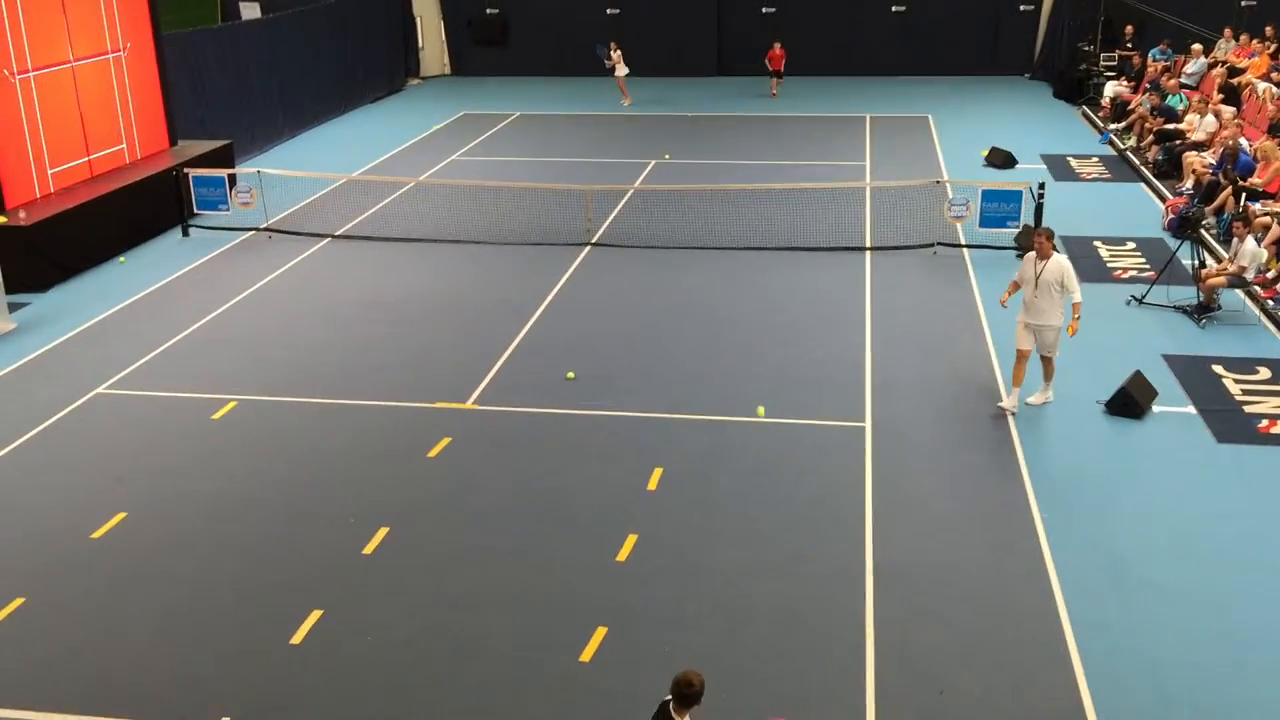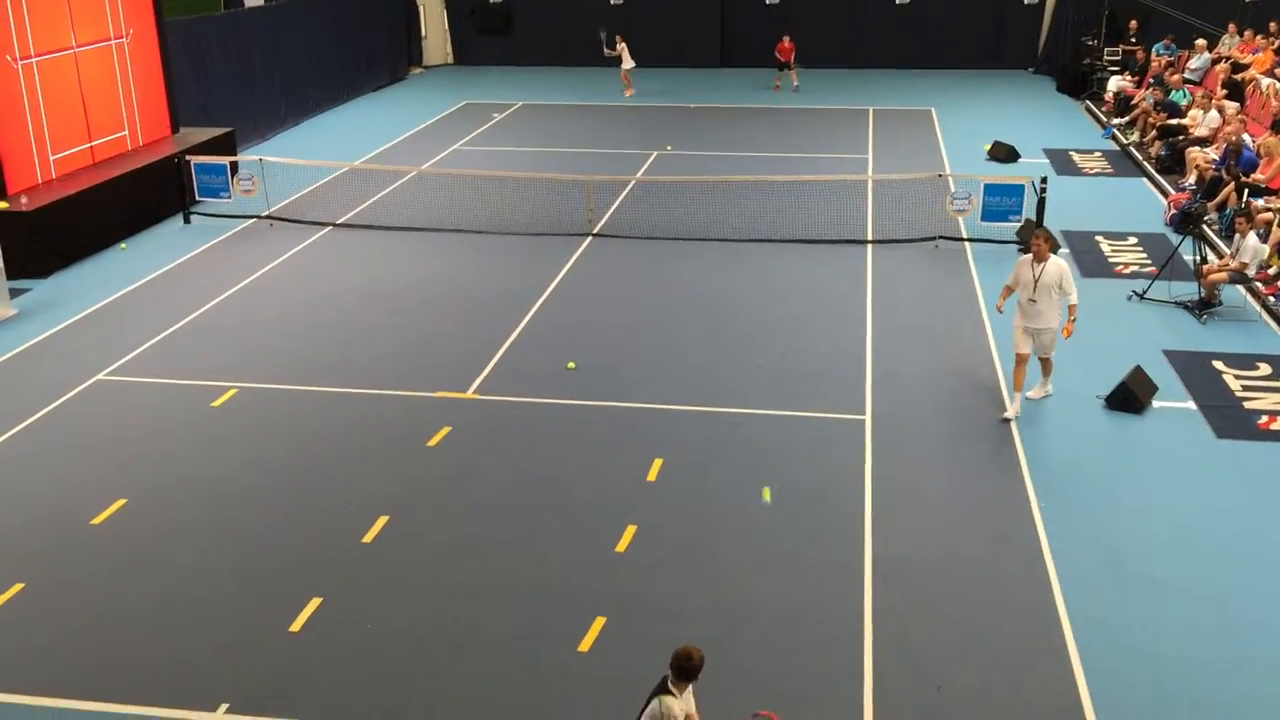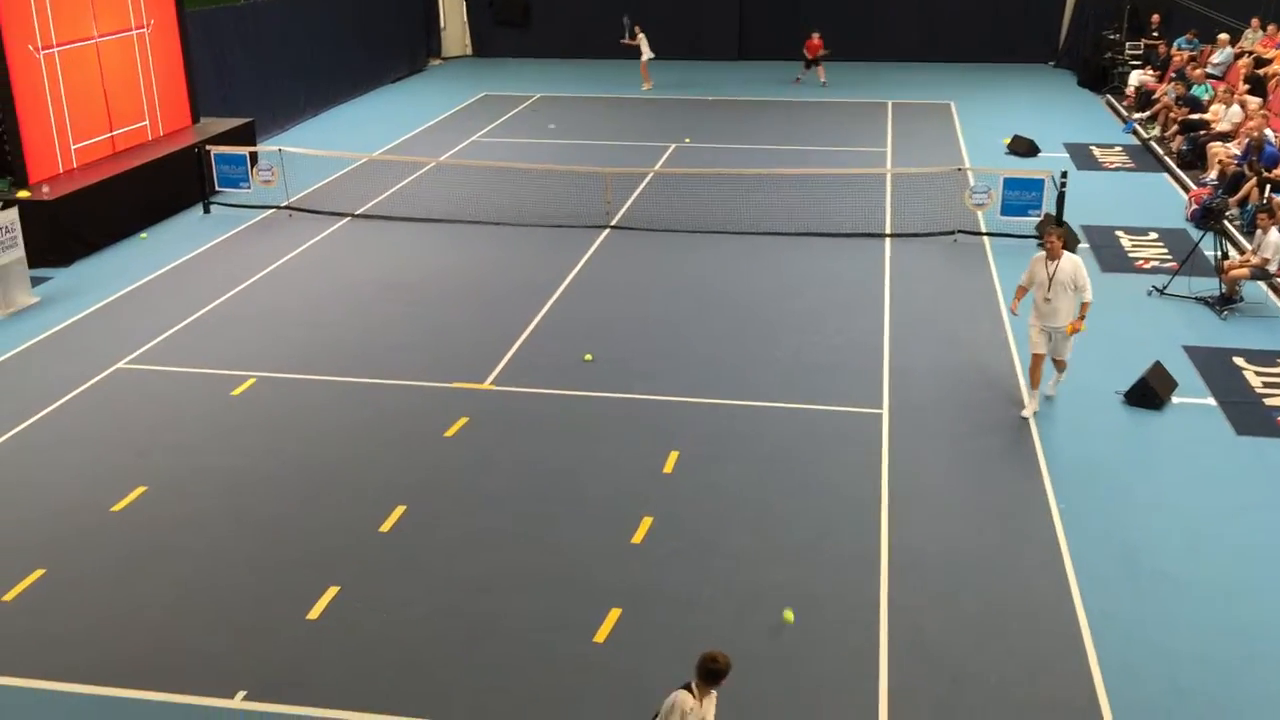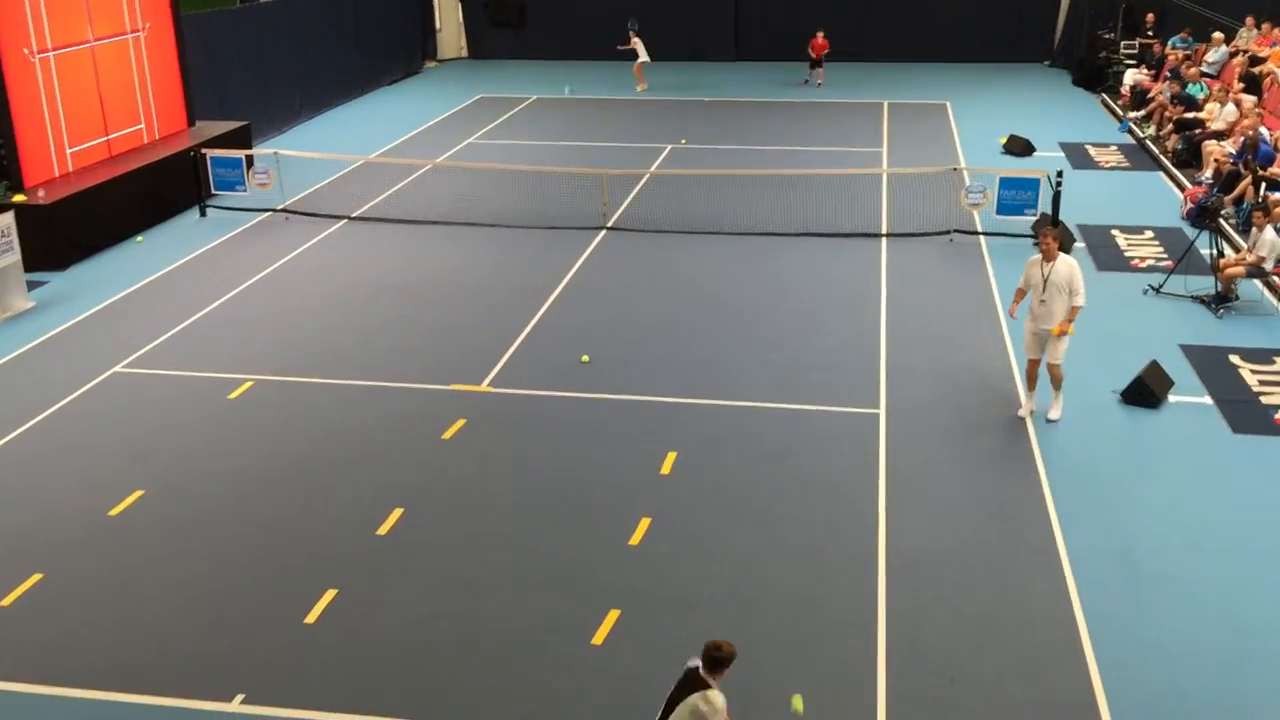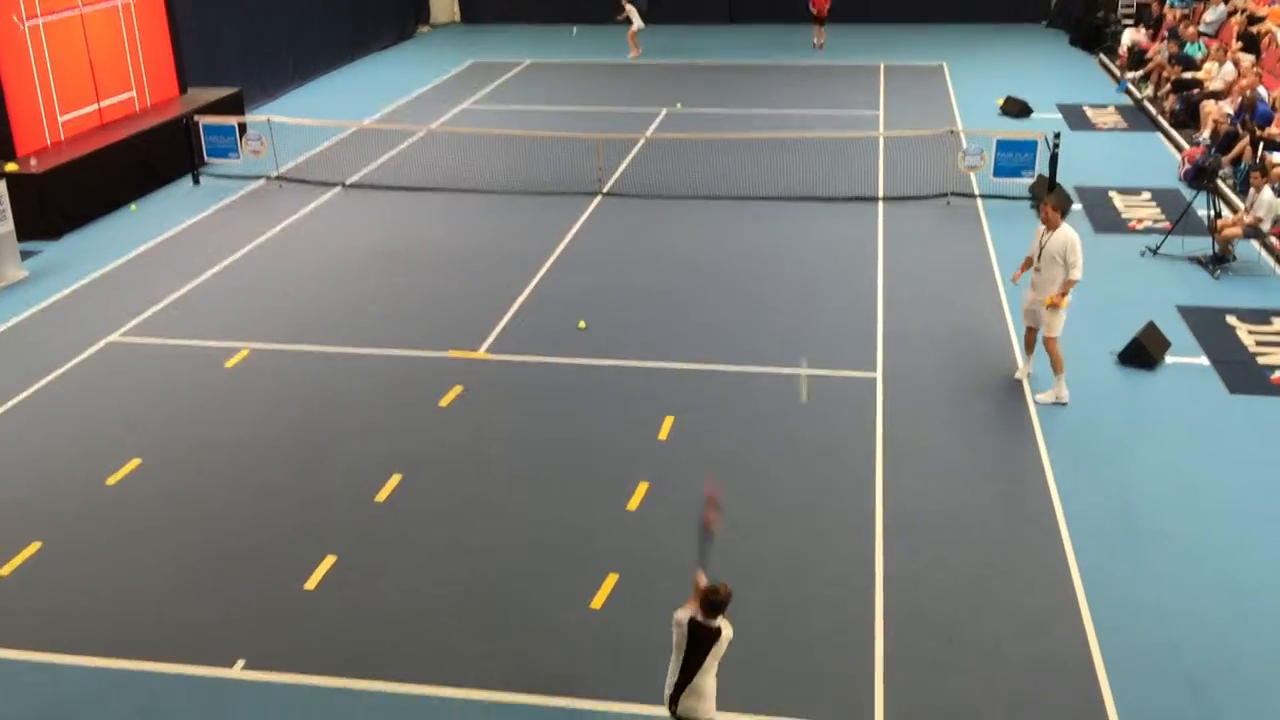
dt=0.2s
person 1, frame 1
left shoulder: (1062, 264)
right shoulder: (1028, 258)
left elbow: (1074, 293)
right elbow: (1019, 280)
left wrist: (1075, 318)
right wrist: (1008, 293)
left hip: (1049, 322)
right hip: (1026, 318)
left knee: (1046, 357)
right knee: (1021, 356)
left ankle: (1046, 392)
right ankle: (1013, 400)
person 1, frame 2
left shoulder: (1060, 266)
right shoulder: (1023, 261)
left elbow: (1071, 295)
right elbow: (1012, 284)
left wrist: (1071, 320)
right wrist: (1002, 298)
left hip: (1047, 324)
right hip: (1023, 321)
left knee: (1044, 358)
right knee: (1021, 360)
left ankle: (1045, 385)
right ankle: (1015, 405)
person 1, frame 3
left shoulder: (1074, 263)
right shoulder: (1037, 260)
left elbow: (1086, 292)
right elbow: (1025, 284)
left wrist: (1081, 318)
right wrist: (1016, 299)
left hip: (1064, 323)
right hip: (1039, 321)
left knee: (1058, 359)
right knee: (1036, 359)
left ankle: (1058, 377)
right ankle: (1033, 400)
person 1, frame 4
left shoulder: (1070, 265)
right shoulder: (1033, 262)
left elbow: (1079, 296)
right elbow: (1023, 286)
left wrist: (1069, 321)
right wrist: (1015, 303)
left hip: (1058, 326)
right hip: (1034, 324)
left knee: (1053, 368)
right knee: (1032, 363)
left ankle: (1057, 398)
right ankle: (1030, 401)
person 1, frame 5
left shoulder: (1069, 237)
right shoulder: (1041, 230)
left elbow: (1076, 270)
left wrist: (1062, 294)
right wrist: (1021, 270)
left hip: (1054, 298)
right hip: (1034, 293)
left knee: (1049, 342)
right knee: (1030, 330)
left ankle: (1060, 390)
right ankle: (1027, 364)
